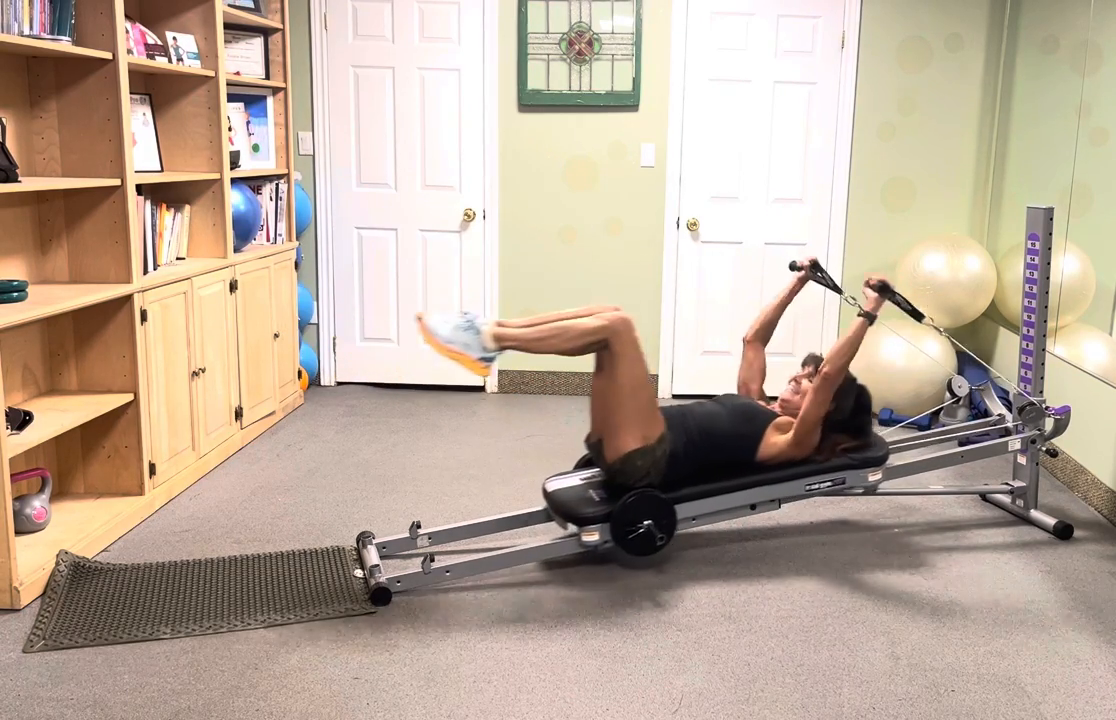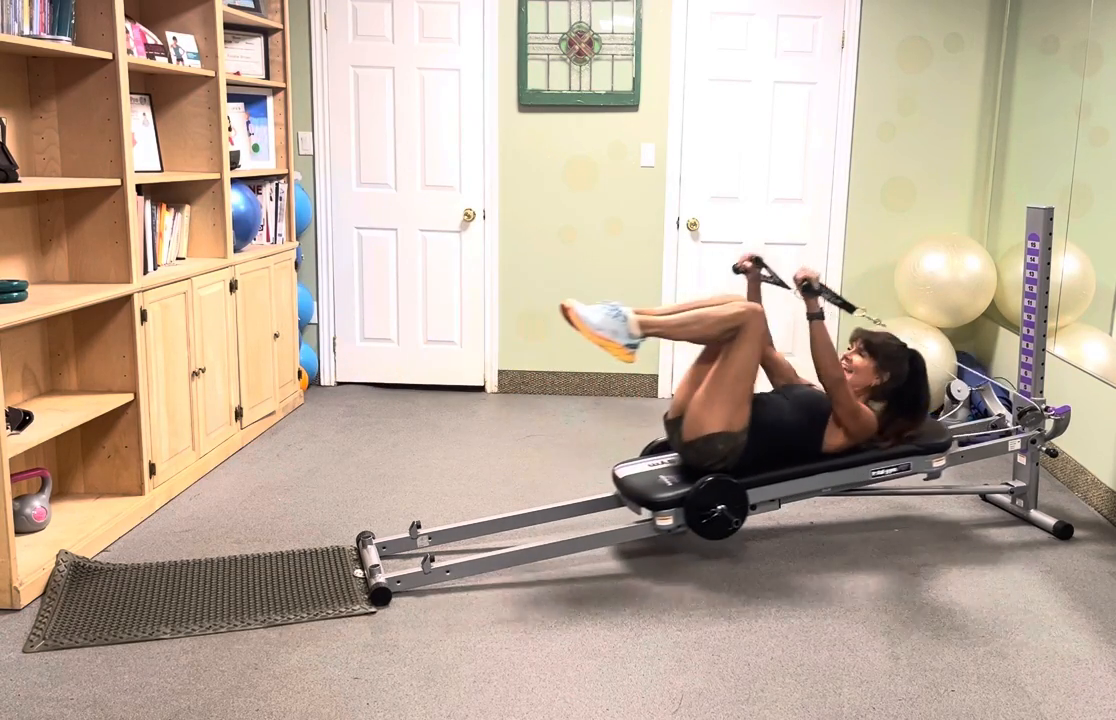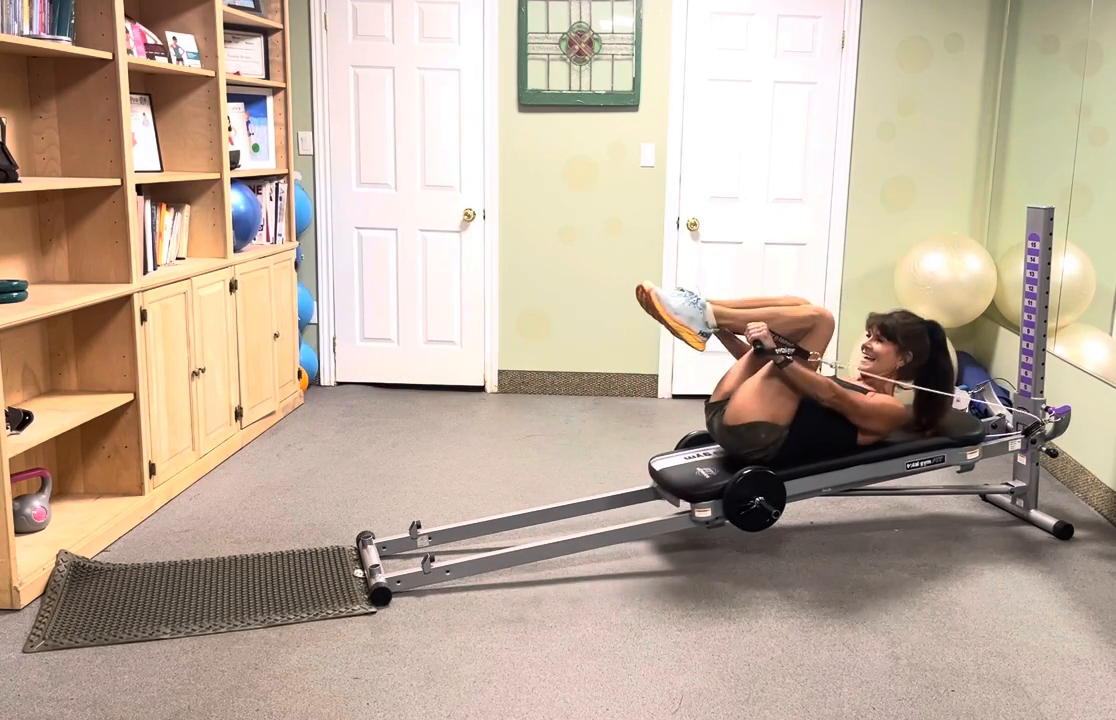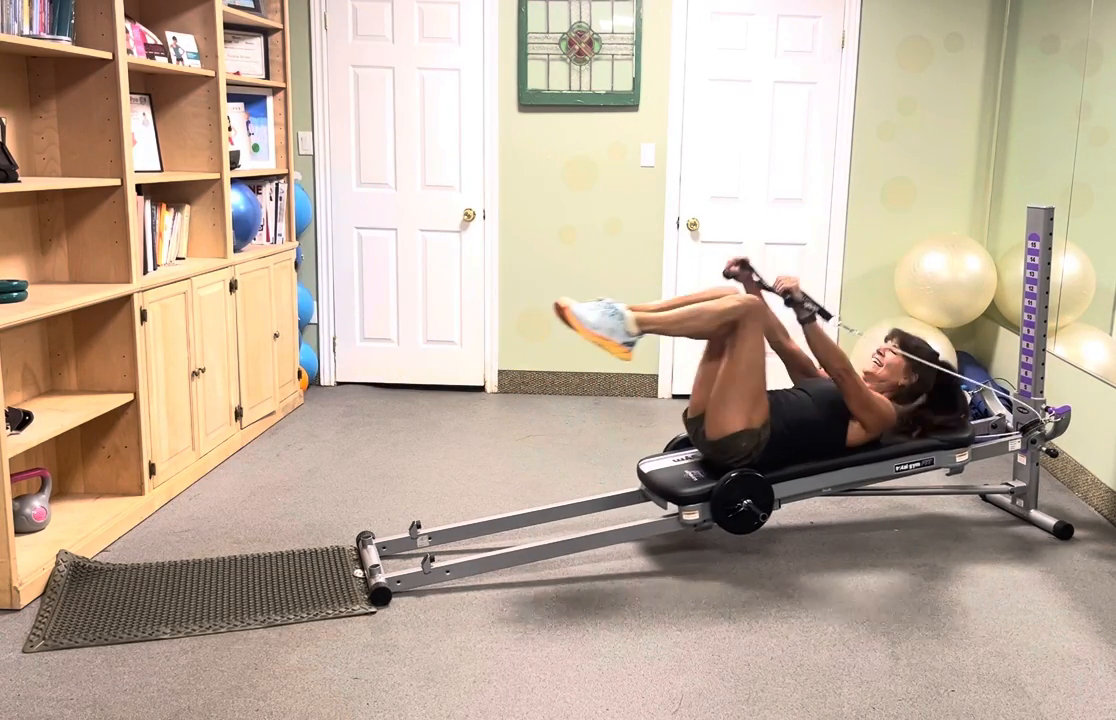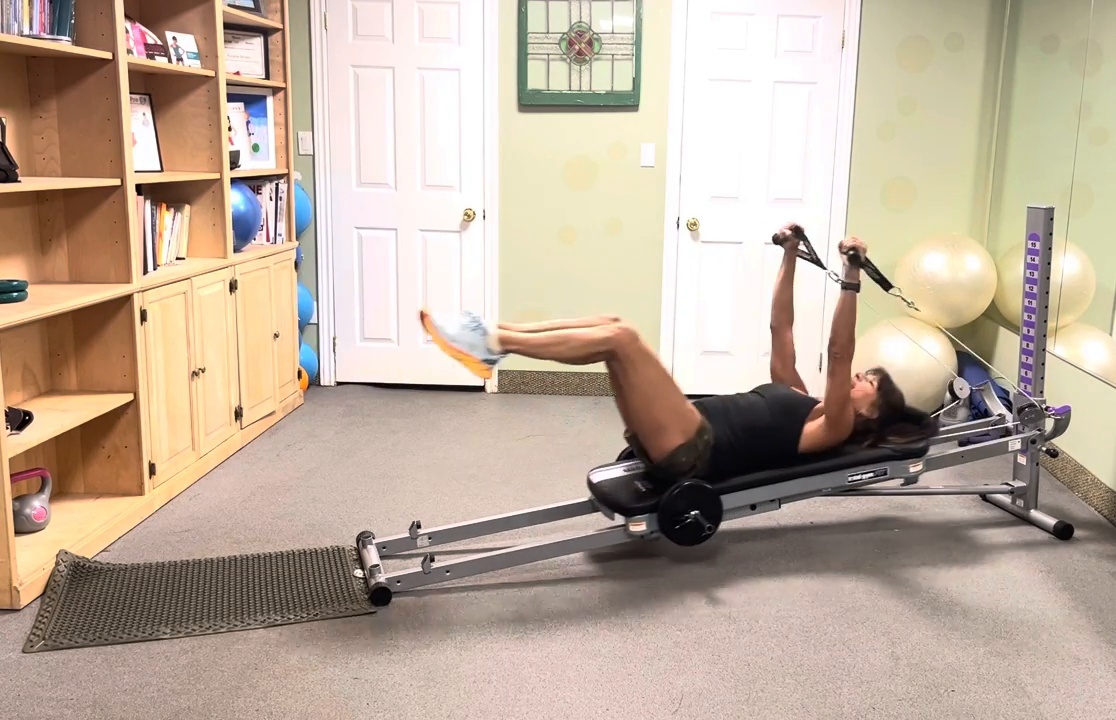
dt=0.4s
person 1, frame 1
left shoulder: (796, 441)
right shoulder: (757, 407)
left elbow: (831, 378)
right elbow: (754, 338)
left wrist: (867, 316)
left hip: (645, 459)
right hip: (622, 446)
left knee: (616, 325)
right knee: (607, 316)
left ankle: (489, 340)
right ankle: (487, 333)
person 1, frame 2
left shoulder: (860, 422)
right shoulder: (810, 395)
left elbow: (832, 377)
right elbow: (764, 346)
left wrist: (814, 311)
right wrist: (754, 281)
left hip: (719, 446)
right hip: (689, 429)
left knee: (749, 314)
right knee: (733, 307)
left ankle: (634, 326)
right ankle: (631, 322)
person 1, frame 3
left shoulder: (890, 412)
right shoulder: (849, 386)
left elbow: (830, 396)
right elbow: (764, 371)
left wrist: (776, 355)
right wrist: (722, 330)
left hip: (755, 434)
right hip: (727, 416)
left knee: (819, 319)
right knee: (797, 309)
left ankle: (706, 316)
right ankle: (708, 317)
person 1, frame 4
left shoulder: (881, 416)
right shoulder: (834, 388)
left elbow: (842, 371)
right elbow: (782, 343)
left wrist: (804, 315)
right wrist: (752, 284)
left hip: (742, 443)
right hip: (709, 425)
left knee: (746, 308)
right knee: (734, 300)
left ankle: (629, 325)
right ankle: (627, 319)
person 1, frame 5
left shoulder: (834, 429)
right shoulder: (795, 396)
left elbow: (840, 352)
right elbow: (780, 326)
left wrist: (850, 278)
right wrist: (788, 258)
left hip: (691, 452)
right hip: (669, 438)
left knee: (620, 336)
right knee: (611, 326)
left ankle: (495, 344)
right ankle: (496, 336)
